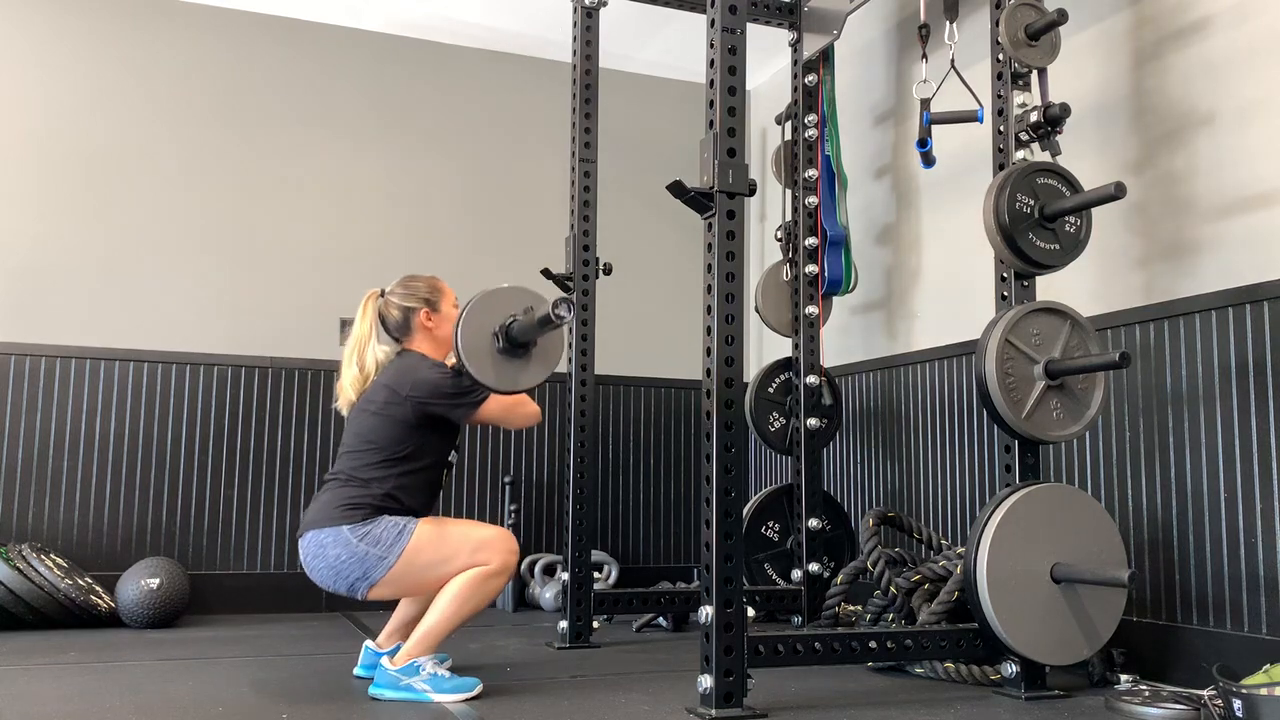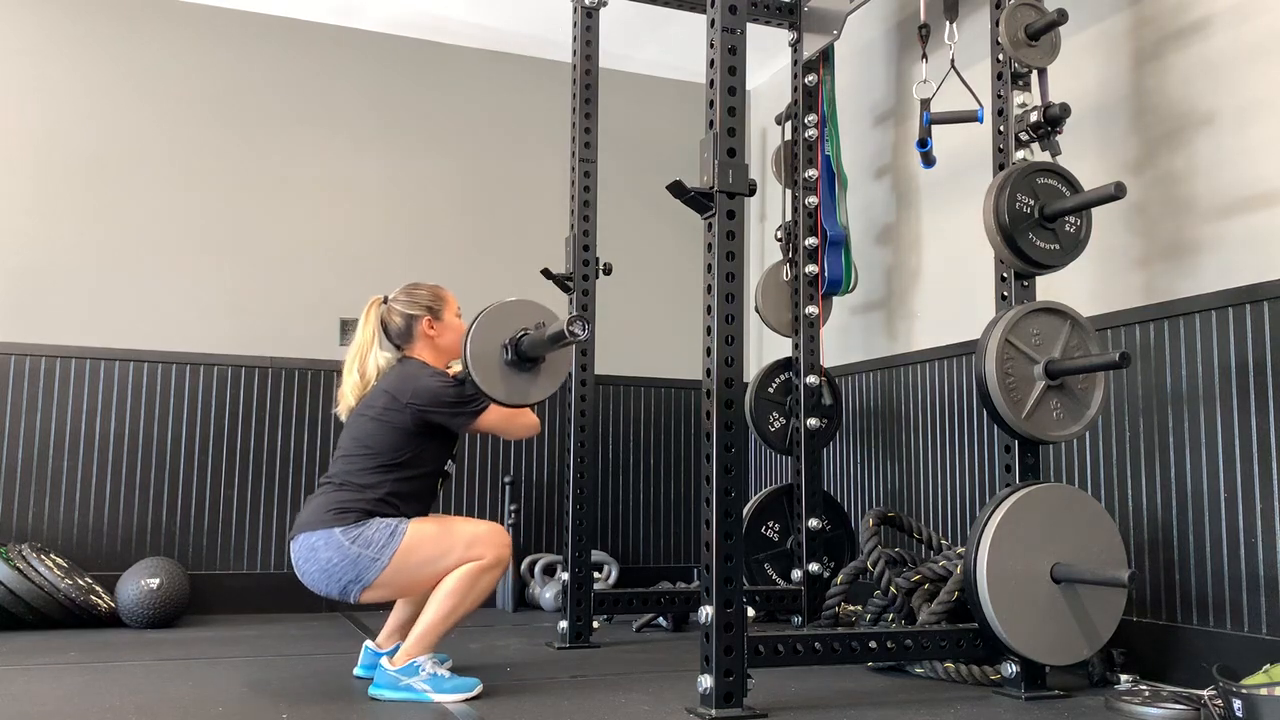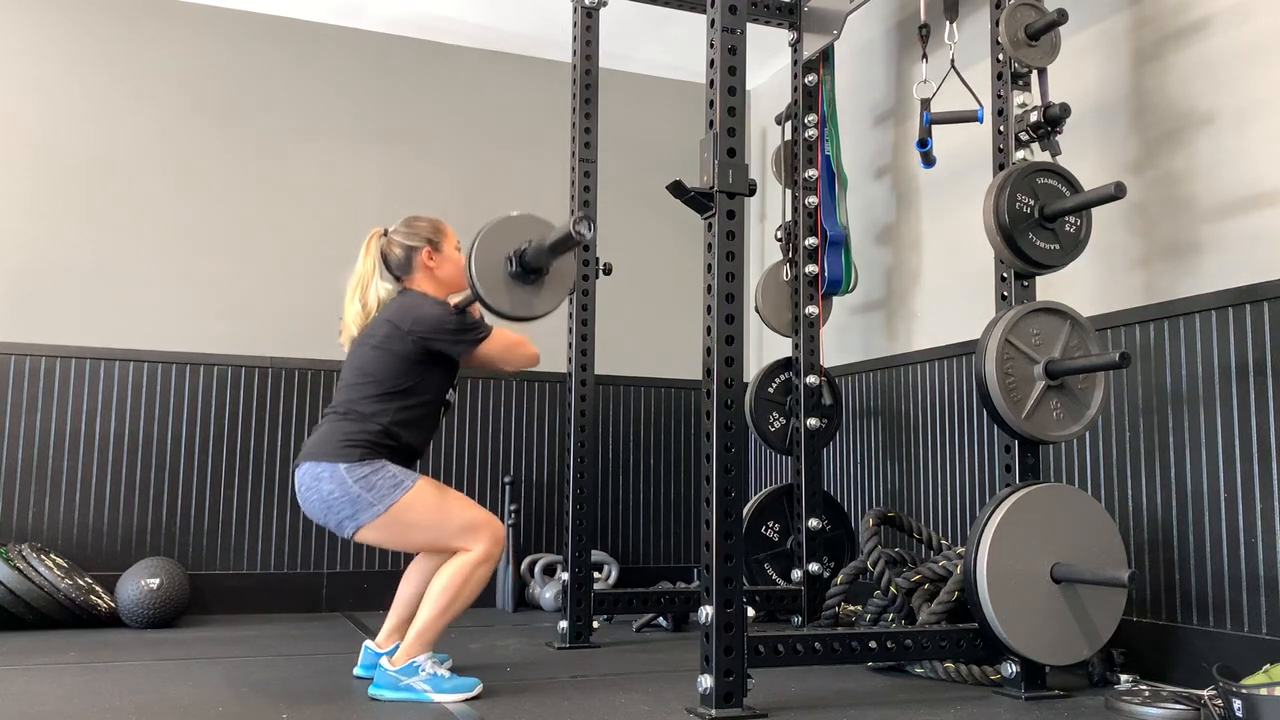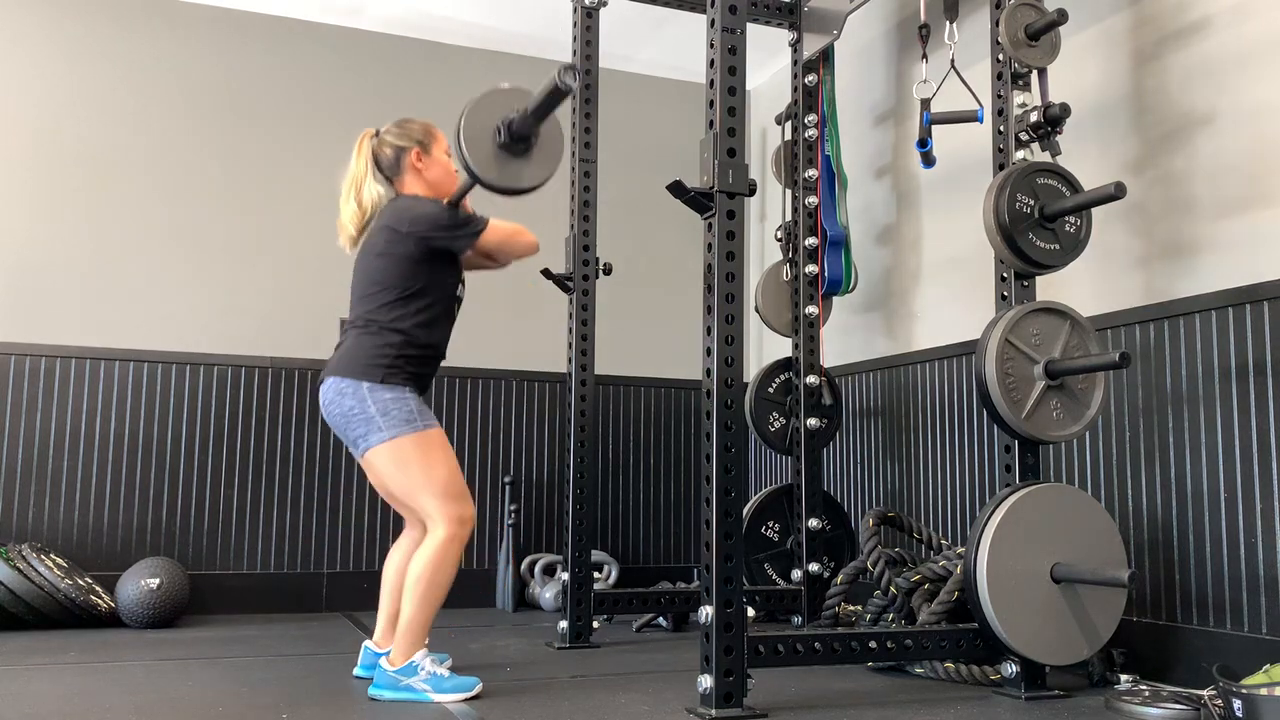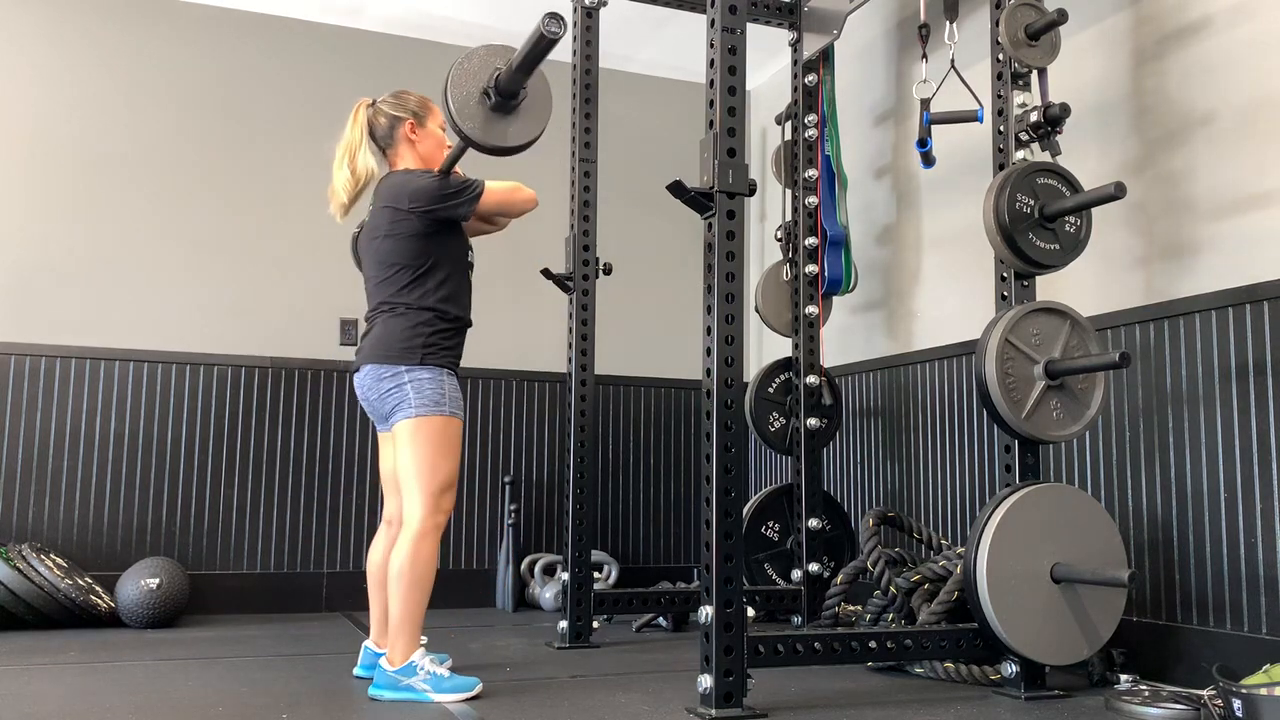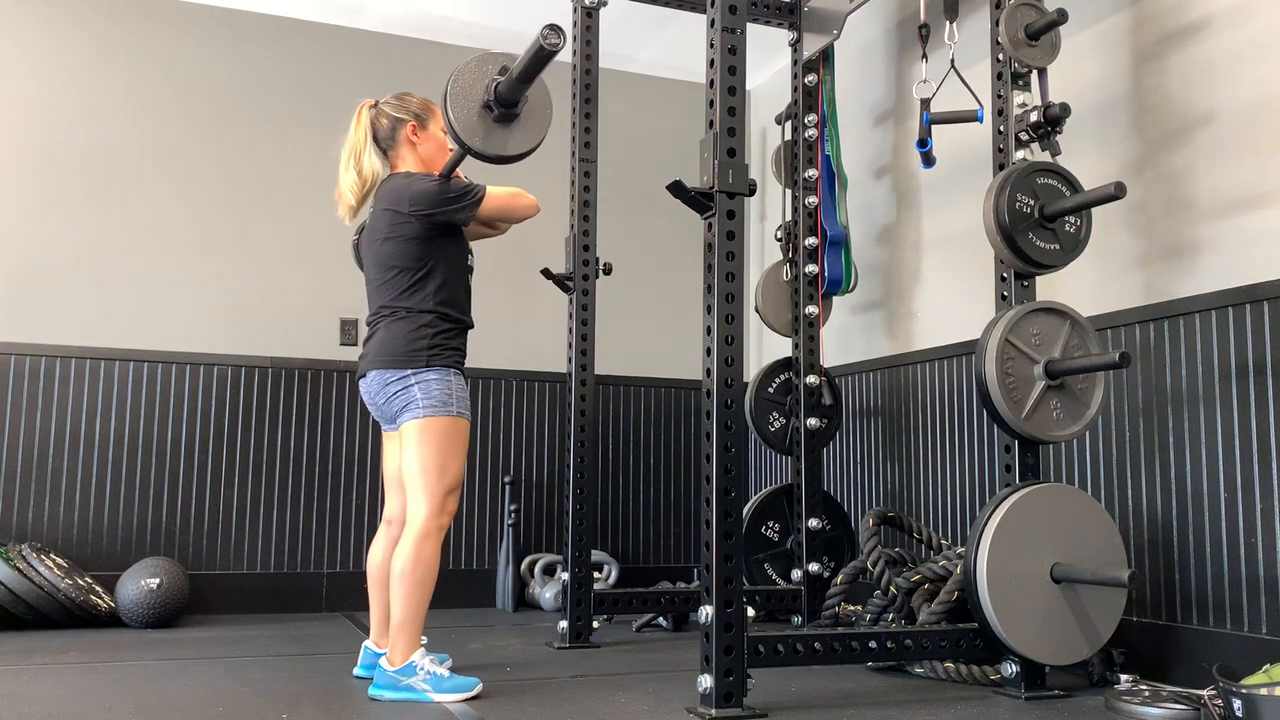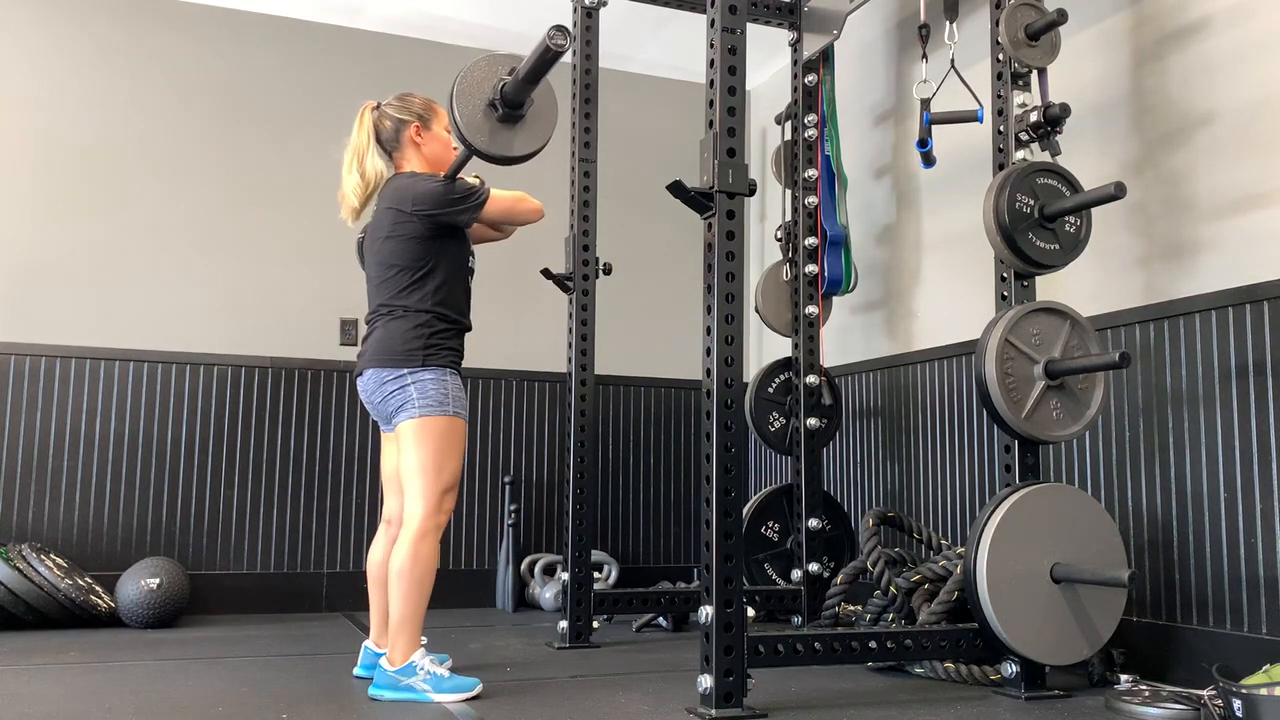
dt=0.4s
person 1, frame 1
left shoulder: (405, 374)
right shoulder: (426, 378)
right elbow: (526, 412)
left wrist: (471, 373)
left hip: (337, 539)
right hip: (347, 540)
left knee: (466, 549)
right knee: (498, 551)
left ankle: (385, 648)
right ankle: (405, 666)
person 1, frame 2
left shoulder: (407, 381)
right shoulder: (427, 386)
right elbow: (525, 424)
left wrist: (473, 382)
left hip: (330, 541)
right hip: (340, 543)
left knee: (456, 550)
right knee: (492, 545)
left ankle: (384, 650)
right ankle: (405, 667)
person 1, frame 3
left shoulder: (407, 315)
right shoulder: (428, 315)
left elbow: (490, 359)
right elbow: (524, 355)
left wrist: (469, 320)
right wrist: (476, 320)
left hip: (332, 472)
right hip: (348, 472)
left knee: (457, 539)
right knee: (485, 537)
left ankle: (384, 648)
right ankle: (404, 667)
person 1, frame 4
left shoulder: (402, 223)
right shoulder: (423, 216)
left elbow: (489, 256)
right elbow: (523, 244)
right wrist: (472, 222)
left hip: (358, 387)
right hip: (376, 387)
left knee: (425, 524)
right knee: (451, 521)
left ankle: (382, 648)
right ankle: (402, 666)
person 1, frame 5
left shoulder: (394, 199)
right shoulder: (421, 188)
left elbow: (483, 220)
right elbow: (523, 199)
left wrist: (471, 206)
right wrist: (466, 188)
left hip: (385, 369)
right hip: (415, 366)
left knee: (399, 517)
right knee: (426, 516)
left ankle: (380, 647)
right ankle: (401, 666)
person 1, frame 6
left shoulder: (393, 201)
right shoulder: (421, 192)
left elbow: (479, 224)
right elbow: (524, 205)
left wrist: (470, 204)
right wrist: (473, 194)
left hip: (389, 371)
right hip: (423, 369)
left knee: (400, 518)
right knee: (429, 517)
left ankle: (381, 648)
right ankle: (401, 666)
person 1, frame 7
left shoulder: (399, 201)
right shoulder: (425, 192)
left elbow: (487, 229)
right elbow: (529, 210)
left wrist: (472, 201)
right wrist: (479, 194)
left hip: (387, 370)
right hip: (418, 369)
left knee: (399, 518)
right knee: (426, 518)
left ankle: (380, 647)
right ankle: (403, 665)
